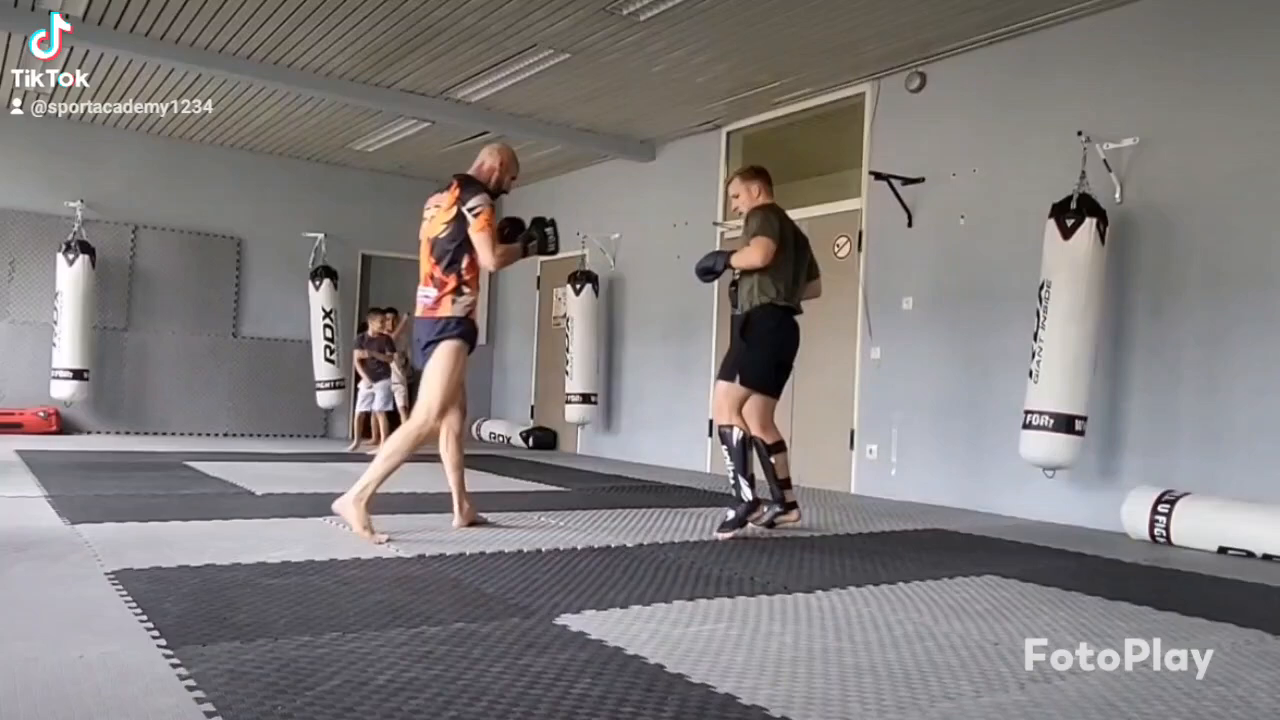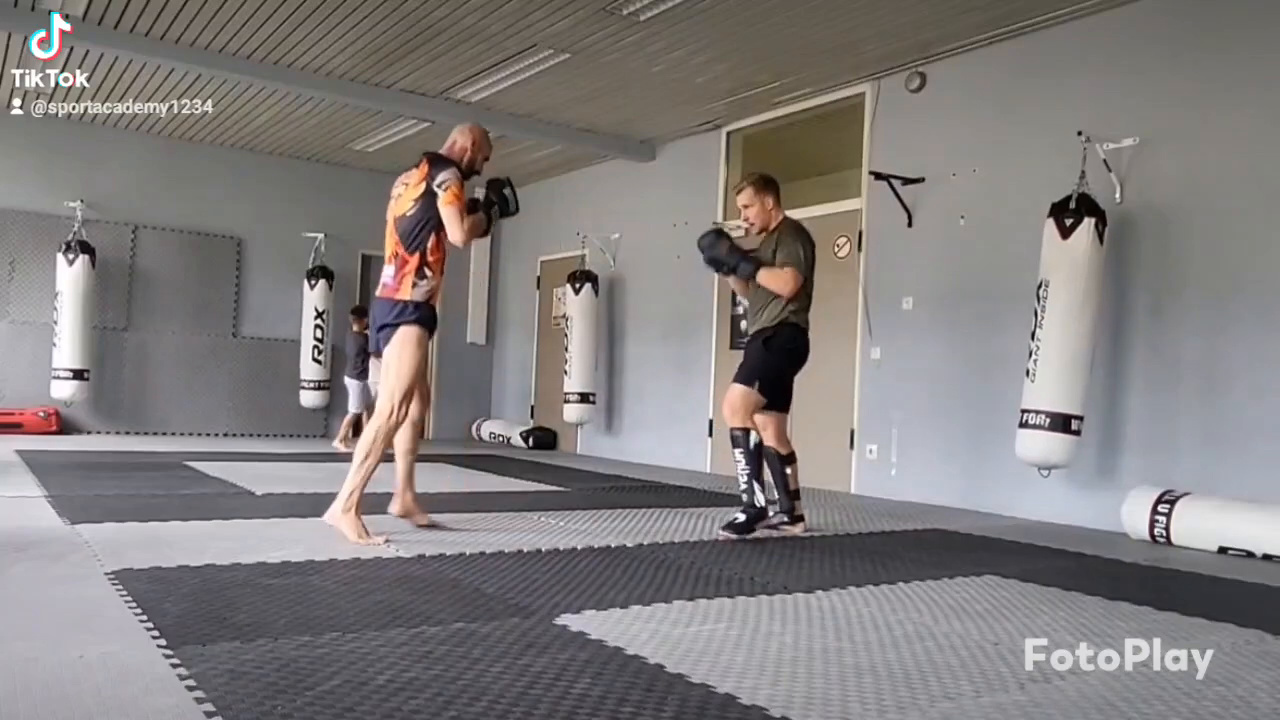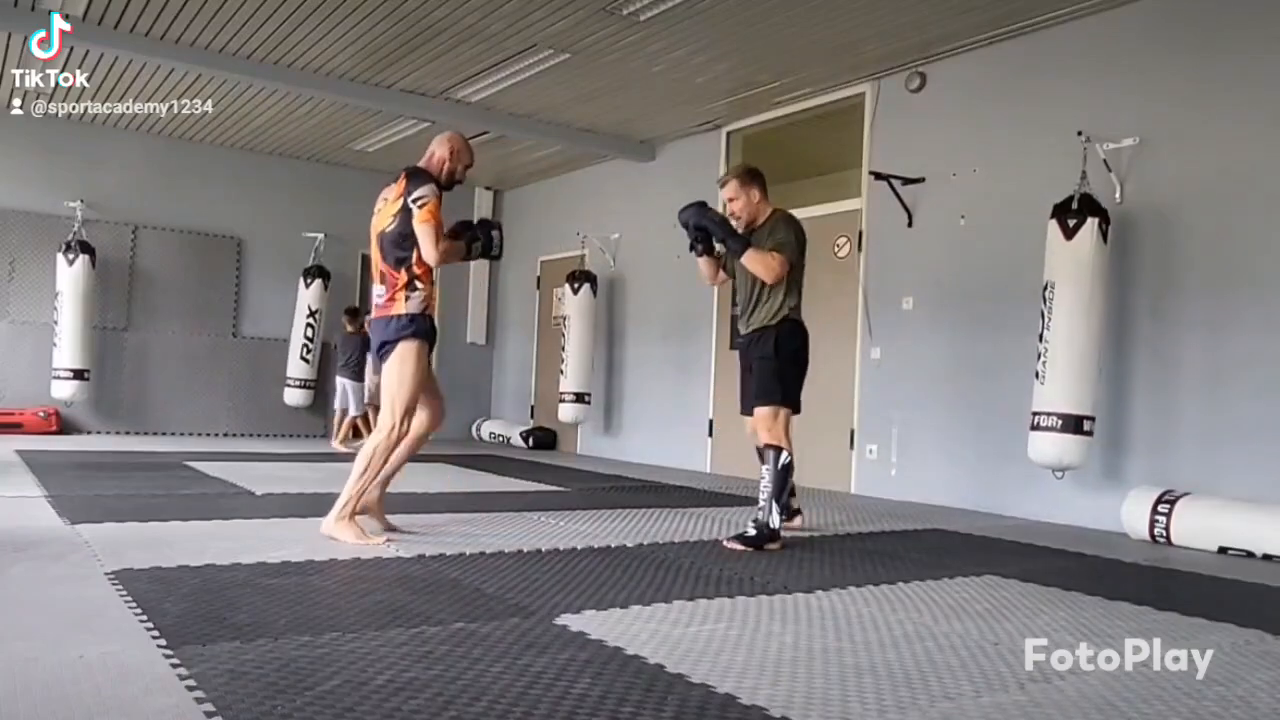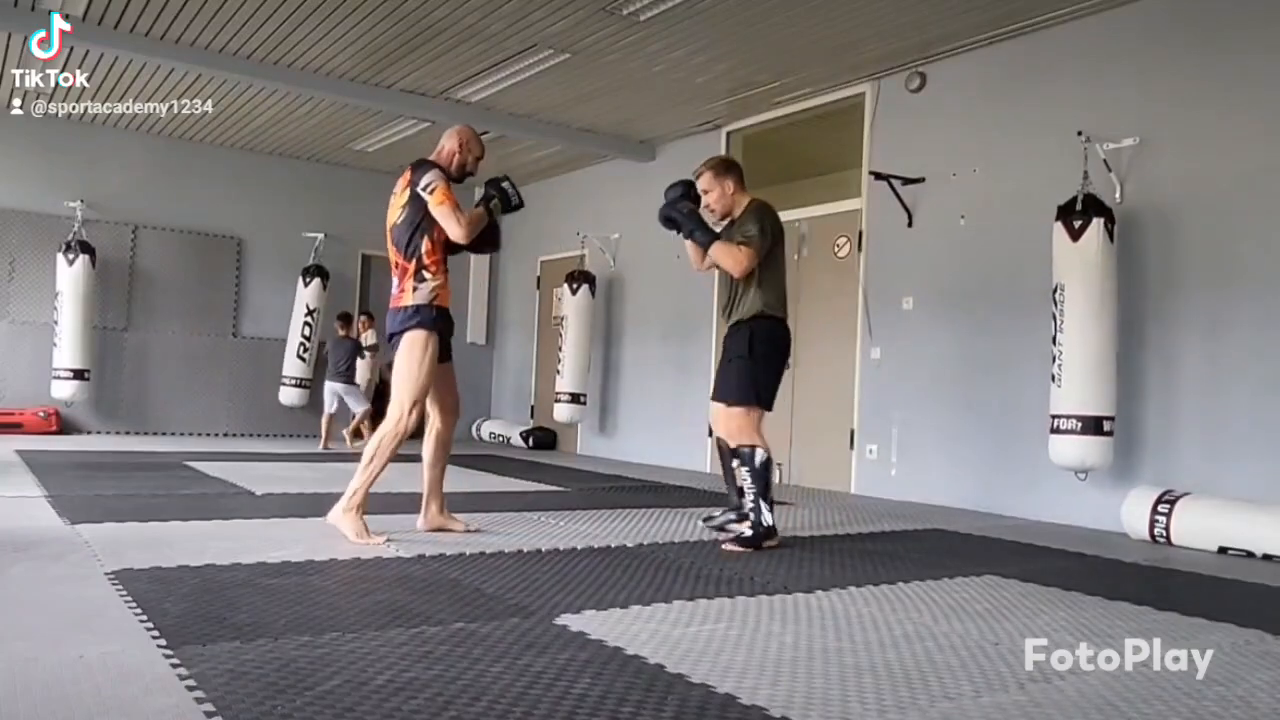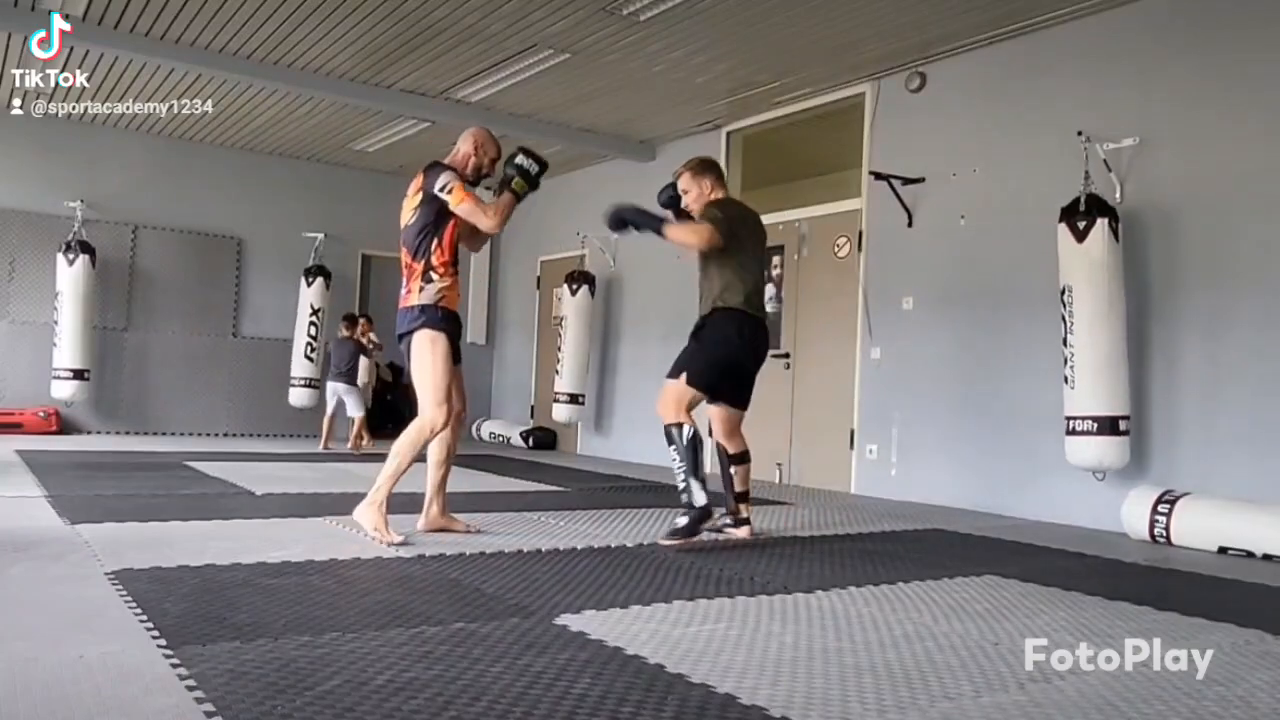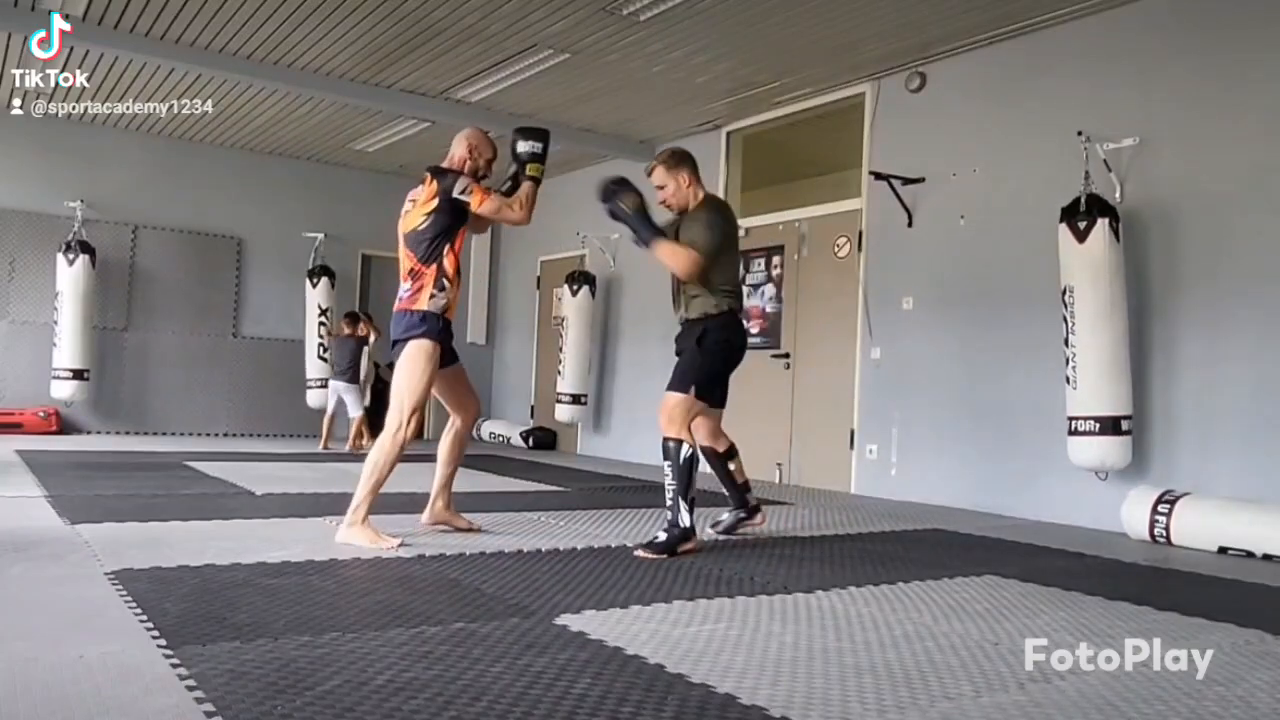
dt=0.3s
person 1, frame 1
left shoulder: (439, 199)
right shoulder: (476, 198)
right elbow: (491, 261)
left wrist: (498, 236)
right wrist: (527, 244)
left hip: (430, 319)
right hip: (449, 323)
left knee: (454, 417)
right knee: (427, 419)
left ankle: (463, 508)
right ankle: (355, 500)
person 1, frame 2
left shoulder: (410, 177)
right shoulder: (445, 173)
right elbow: (459, 236)
left wrist: (474, 214)
right wrist: (489, 212)
left hip: (391, 301)
right hip: (408, 306)
left knee: (415, 402)
right knee: (394, 408)
left ankle: (404, 495)
right ankle: (344, 506)
person 1, frame 3
left shoulder: (395, 192)
right shoulder: (423, 188)
right elbow: (434, 256)
left wrist: (454, 242)
right wrist: (470, 244)
left hip: (393, 318)
right hip: (405, 319)
left knee: (431, 409)
right knee: (395, 423)
left ankle: (371, 493)
right ankle: (341, 514)
person 1, frame 4
left shoulder: (416, 184)
right shoulder: (429, 176)
right elbow: (461, 230)
left wrist: (456, 241)
right wrist: (491, 205)
left hip: (426, 312)
right hip: (418, 311)
left knee: (446, 412)
right knee: (404, 415)
left ankle: (432, 510)
right ankle: (349, 506)
person 1, frame 5
left shoulder: (440, 189)
right shoulder: (440, 177)
left elbow: (474, 240)
right elbow: (490, 223)
left wrist: (507, 191)
right wrist: (514, 187)
left hip: (436, 314)
right hip: (425, 313)
left knee: (454, 414)
right knee: (436, 414)
left ankle: (433, 511)
right ankle: (373, 504)
person 1, frame 6
left shoulder: (431, 189)
right shoulder: (452, 183)
left elbow: (479, 223)
right elbow: (519, 214)
left wrist: (516, 177)
right wrist: (533, 168)
left hip: (429, 320)
right hip: (421, 319)
left knee: (467, 409)
right knee: (402, 423)
left ankle: (440, 505)
right ankle: (354, 521)
person 2, frame 1
left shoulder: (764, 214)
right shoulder: (792, 230)
left elbow: (761, 254)
right elbow: (813, 287)
left wrist: (724, 260)
left hip: (763, 327)
right hip: (780, 328)
left knee: (725, 405)
right knee: (757, 418)
left ankle: (745, 501)
right ankle: (784, 502)
person 2, frame 2
left shoulder: (792, 234)
right shoulder: (768, 241)
left elbow: (788, 285)
right elbow: (746, 289)
left wrist: (744, 263)
right wrist: (727, 265)
left hip: (782, 339)
right hip: (767, 340)
left knee: (735, 408)
right knee: (770, 430)
left ankle: (754, 504)
right ankle: (791, 512)
person 2, frame 3
left shoulder: (784, 225)
right shoulder: (748, 235)
left elbow: (772, 270)
right elbow: (713, 277)
left wrist: (728, 236)
right wrist: (702, 242)
left hip: (781, 337)
right hip: (753, 339)
left knee: (770, 427)
right knee: (762, 430)
left ankle: (769, 526)
right ankle: (785, 507)
person 2, frame 4
left shoulder: (759, 215)
right shoulder: (735, 225)
left elbow: (739, 264)
right elbow: (701, 262)
left wrist: (697, 227)
right wrist: (688, 227)
left hip: (760, 332)
right hip: (741, 333)
left knee: (742, 426)
right knee: (722, 422)
left ankle: (763, 524)
right ankle: (742, 508)
person 2, frame 5
left shoulder: (724, 211)
right shoulder: (745, 220)
left elbow: (700, 238)
right elbow: (708, 251)
left wrist: (646, 219)
right wrist: (680, 214)
left hip: (726, 327)
right hip: (750, 331)
left knee: (671, 403)
right knee: (726, 424)
left ankle: (695, 505)
right ankle: (738, 514)
person 2, frame 6
left shoulder: (709, 213)
right shoulder: (692, 217)
left elbow: (684, 266)
right elbow: (665, 240)
left wrist: (639, 224)
right wrist: (632, 212)
left hip: (712, 331)
right hip: (701, 331)
left knee: (672, 417)
right knee: (704, 427)
left ankle: (680, 527)
right ankle: (746, 507)
